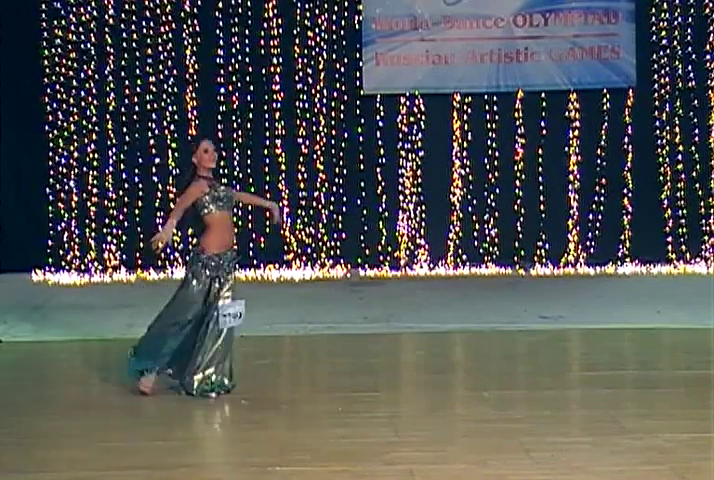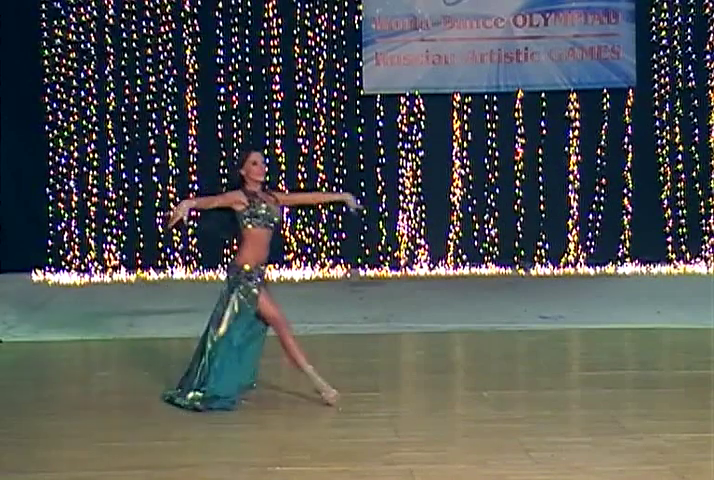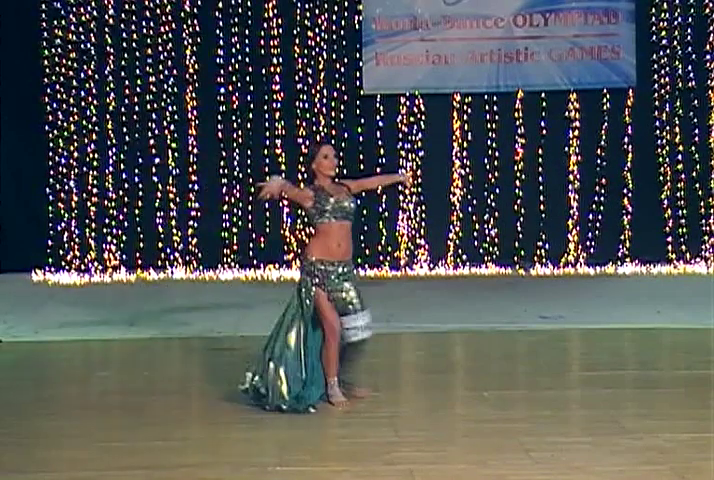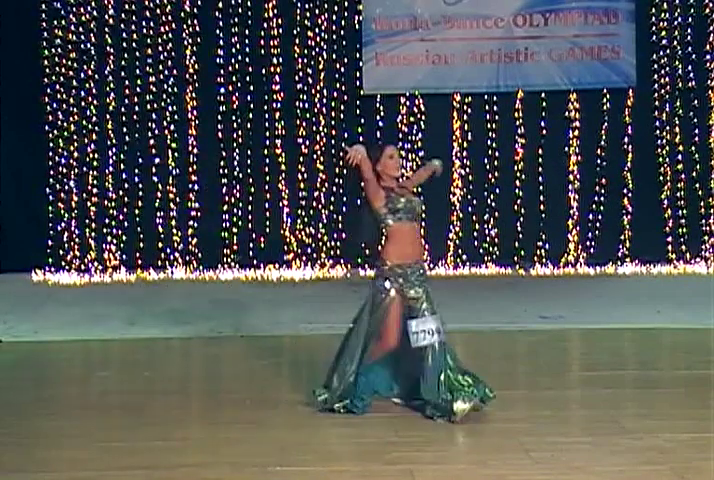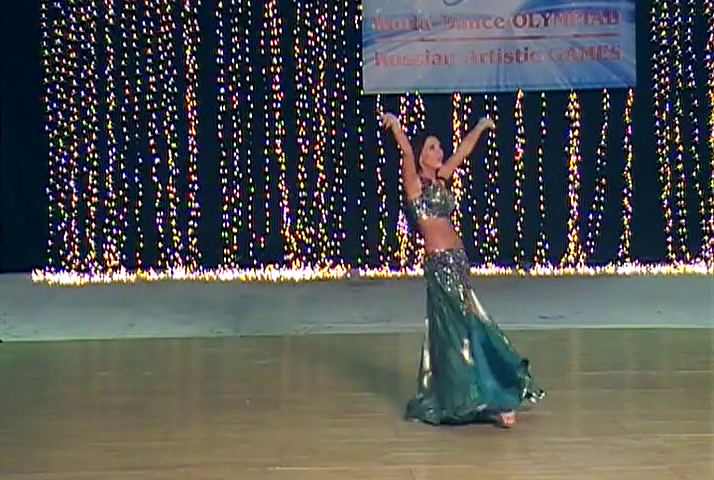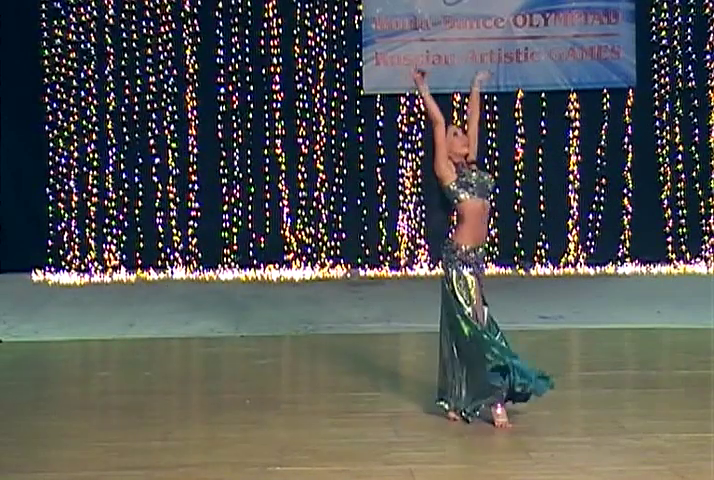
dt=0.4s
person 1, frame 1
left shoulder: (215, 185)
right shoulder: (200, 184)
left elbow: (238, 195)
right elbow: (180, 204)
left wrist: (269, 204)
right wrist: (169, 227)
left hip: (226, 257)
right hip: (208, 256)
left knee: (219, 318)
right knee: (185, 313)
left ankle: (206, 377)
right ankle: (151, 367)
person 1, frame 2
left shoulder: (271, 197)
right shoulder: (239, 196)
left elbow: (304, 197)
right elbow: (209, 200)
left wrist: (341, 196)
right wrist: (187, 204)
left hip: (254, 271)
right hip: (245, 271)
left knee: (243, 329)
right knee: (280, 323)
right ankle: (317, 382)
person 1, frame 3
left shoulder: (345, 187)
right shoulder: (309, 193)
left elbow: (374, 181)
right elbow: (290, 190)
left wrist: (400, 177)
right wrist: (277, 182)
left hip: (344, 267)
right hip: (317, 266)
left knee: (357, 328)
right knee: (333, 327)
left ankle: (337, 379)
right ankle: (331, 385)
person 1, frame 4
left shoulder: (405, 187)
right shoulder: (378, 192)
left elbow: (422, 174)
right elbow: (366, 173)
left wrist: (433, 166)
right wrist: (361, 154)
left hip: (416, 271)
right hip: (391, 271)
left knee: (429, 336)
right knee: (389, 339)
left ankle: (445, 400)
right ankle: (353, 385)
person 1, frame 5
left shoulder: (441, 179)
right shoulder: (415, 183)
left elbow: (462, 150)
right elbow: (406, 152)
left wrist: (481, 126)
right wrist: (396, 126)
left hip: (456, 257)
right hip: (440, 260)
left knee: (458, 328)
right knee: (473, 324)
right ankle: (500, 399)
person 1, frame 6
left shoulder: (470, 164)
right shoulder: (446, 168)
left elbow: (473, 123)
right elbow: (438, 124)
left wrist: (476, 89)
right wrist: (423, 89)
left hip: (473, 255)
right hip: (461, 254)
left knee: (466, 325)
right knee: (475, 324)
left ankle: (460, 400)
right ankle: (494, 398)
